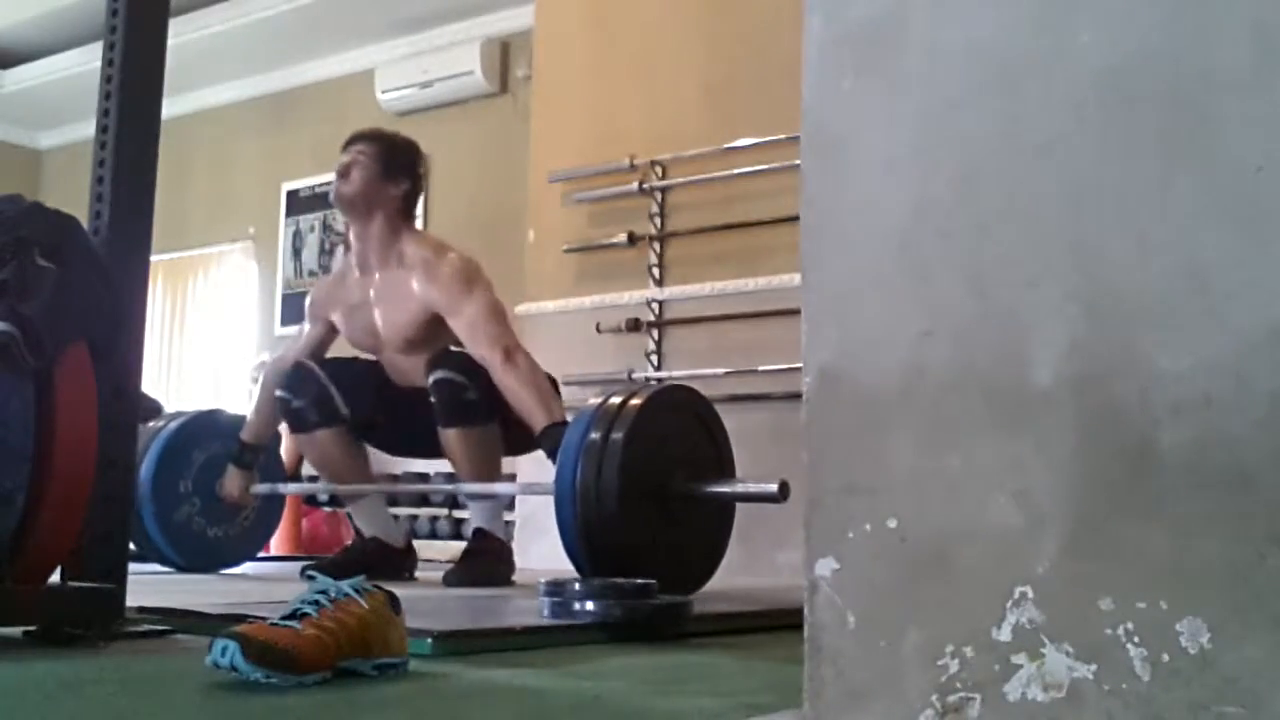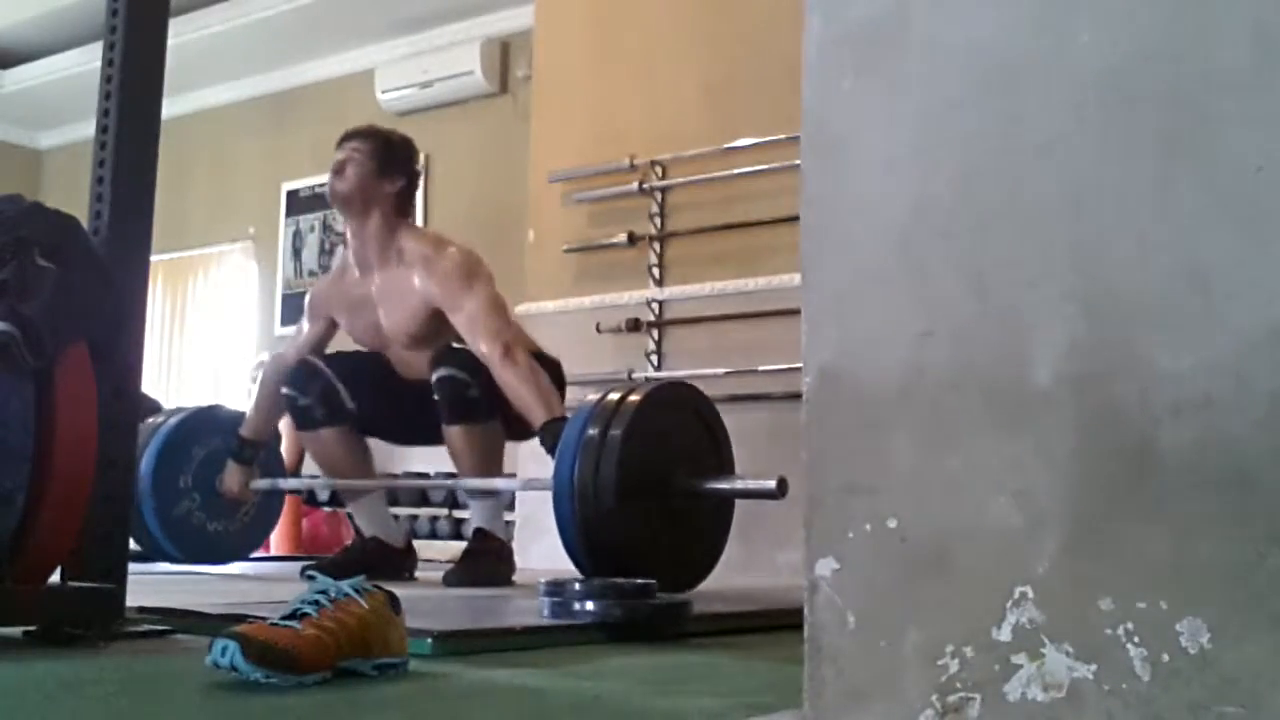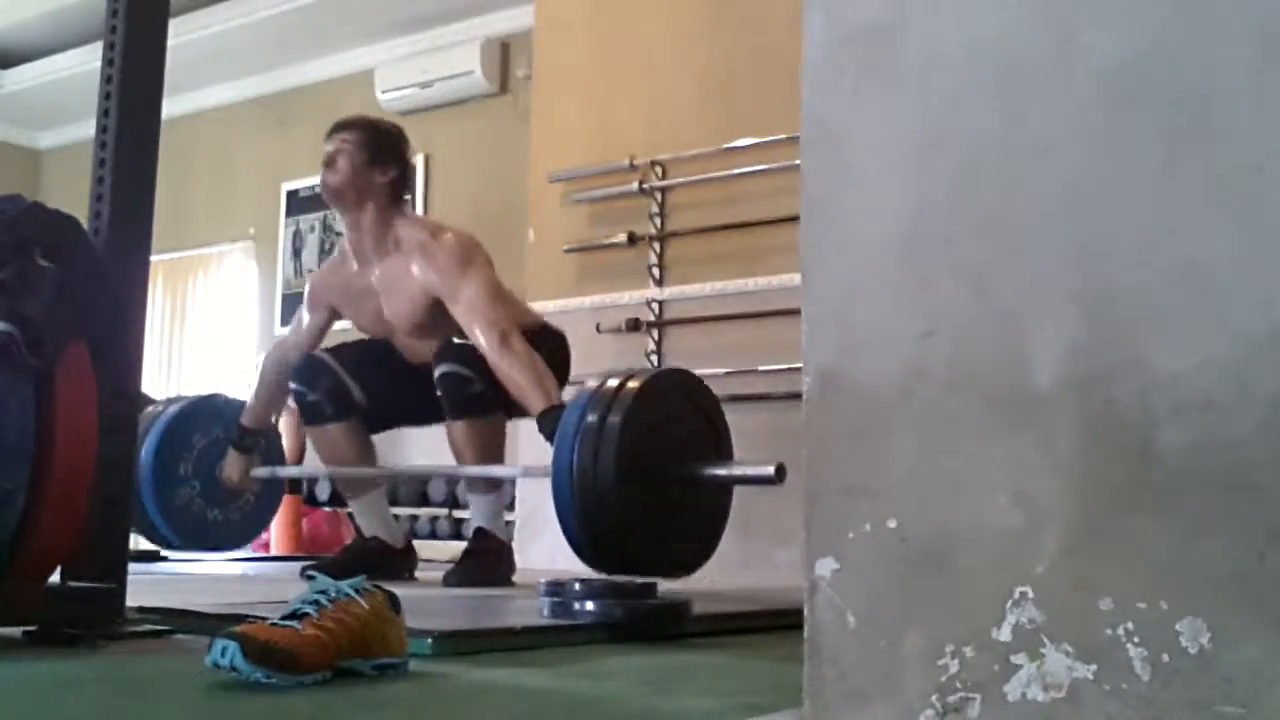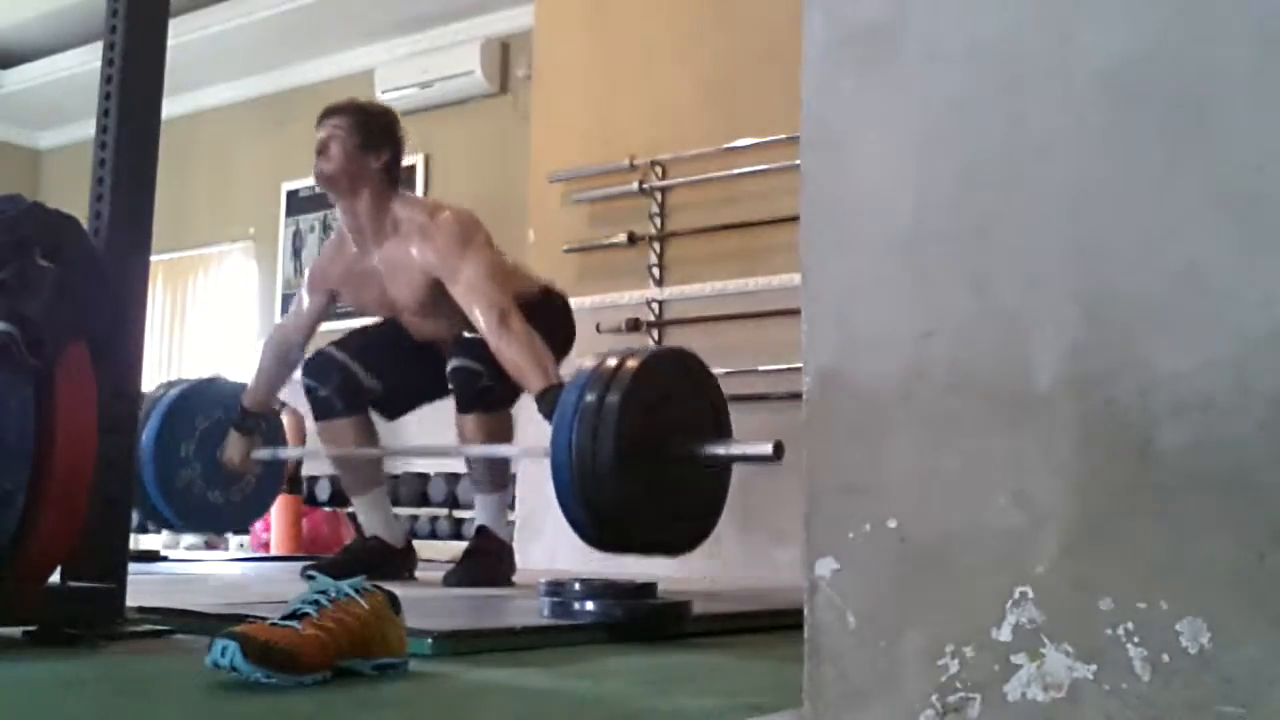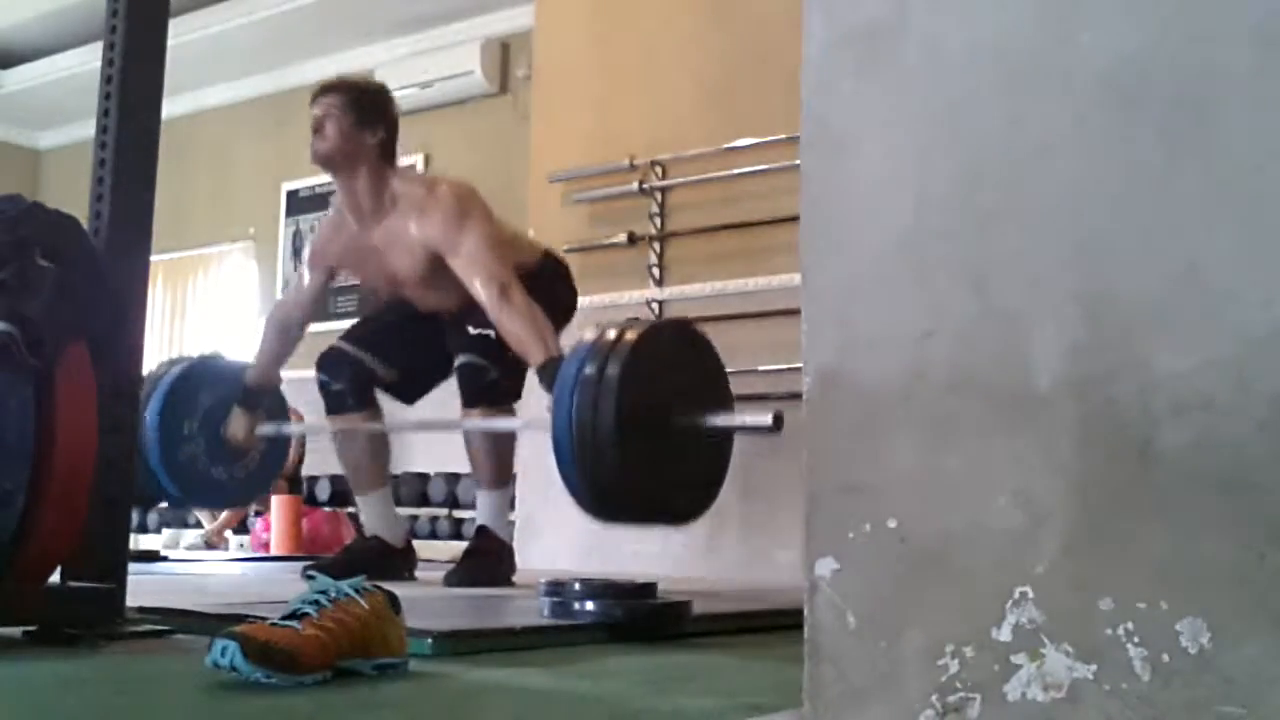
dt=0.1s
person 1, frame 1
left shoulder: (436, 271)
right shoulder: (335, 289)
left elbow: (505, 359)
right elbow: (280, 369)
left wrist: (564, 449)
right wrist: (243, 460)
left hip: (502, 403)
right hip: (421, 405)
left knee: (452, 373)
right knee: (299, 389)
left ankle: (489, 542)
right ankle: (384, 540)
person 1, frame 2
left shoulder: (437, 266)
right shoulder: (335, 286)
left elbow: (505, 353)
right elbow: (282, 365)
left wrist: (562, 442)
right wrist: (243, 455)
left hip: (502, 397)
right hip: (425, 394)
left knee: (456, 369)
right knee: (304, 385)
left ankle: (490, 542)
right ankle: (385, 540)
person 1, frame 3
left shoulder: (437, 252)
right shoulder: (334, 277)
left elbow: (501, 345)
right elbow: (285, 356)
left wrist: (561, 431)
right wrist: (244, 443)
left hip: (522, 352)
left knee: (458, 369)
right knee: (312, 380)
left ankle: (490, 540)
right ankle: (383, 540)
person 1, frame 4
left shoulder: (436, 232)
right shoulder: (334, 259)
left elbow: (501, 324)
right elbow: (286, 338)
left wrist: (559, 410)
right wrist: (245, 424)
left hip: (531, 318)
left knee: (469, 362)
right knee: (325, 376)
left ankle: (493, 540)
right ankle: (385, 538)
person 1, frame 5
left shoulder: (433, 208)
right shoulder: (333, 235)
left elbow: (500, 298)
right elbow: (288, 317)
left wrist: (558, 381)
right wrist: (250, 402)
left hip: (528, 285)
right hip: (441, 303)
left knee: (479, 366)
right knee: (339, 371)
left ankle: (492, 540)
right ankle: (385, 540)
